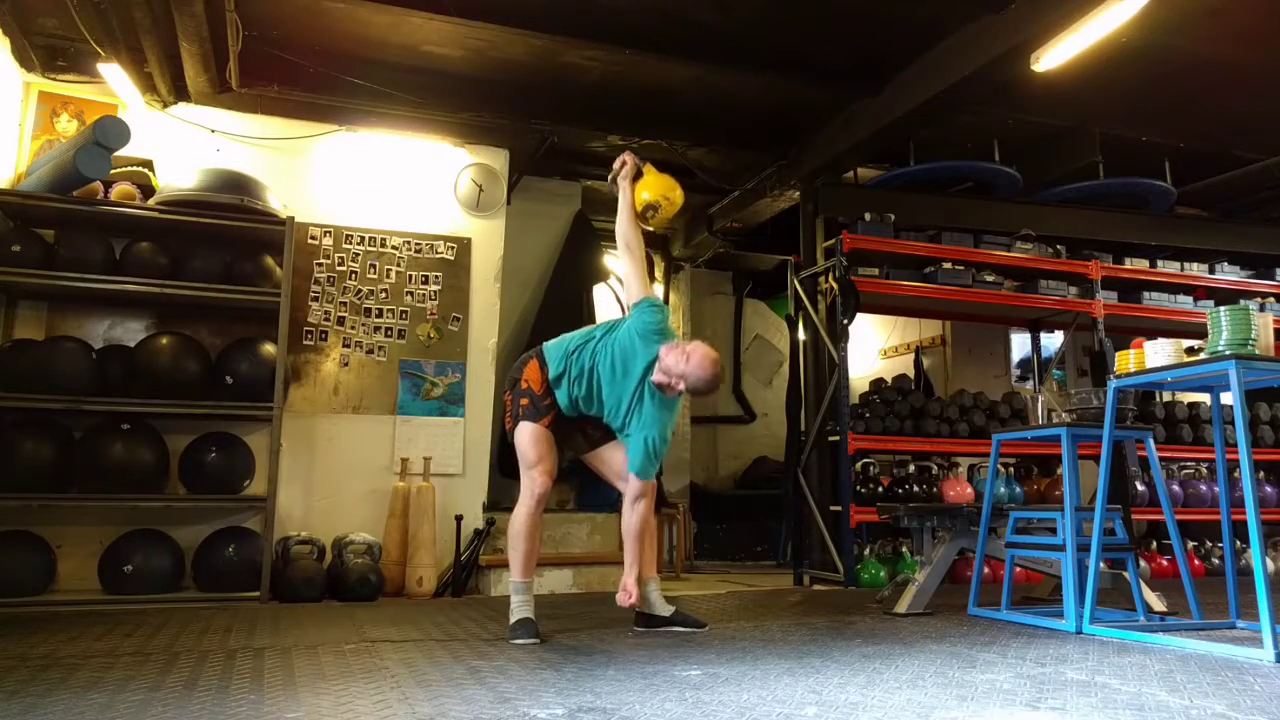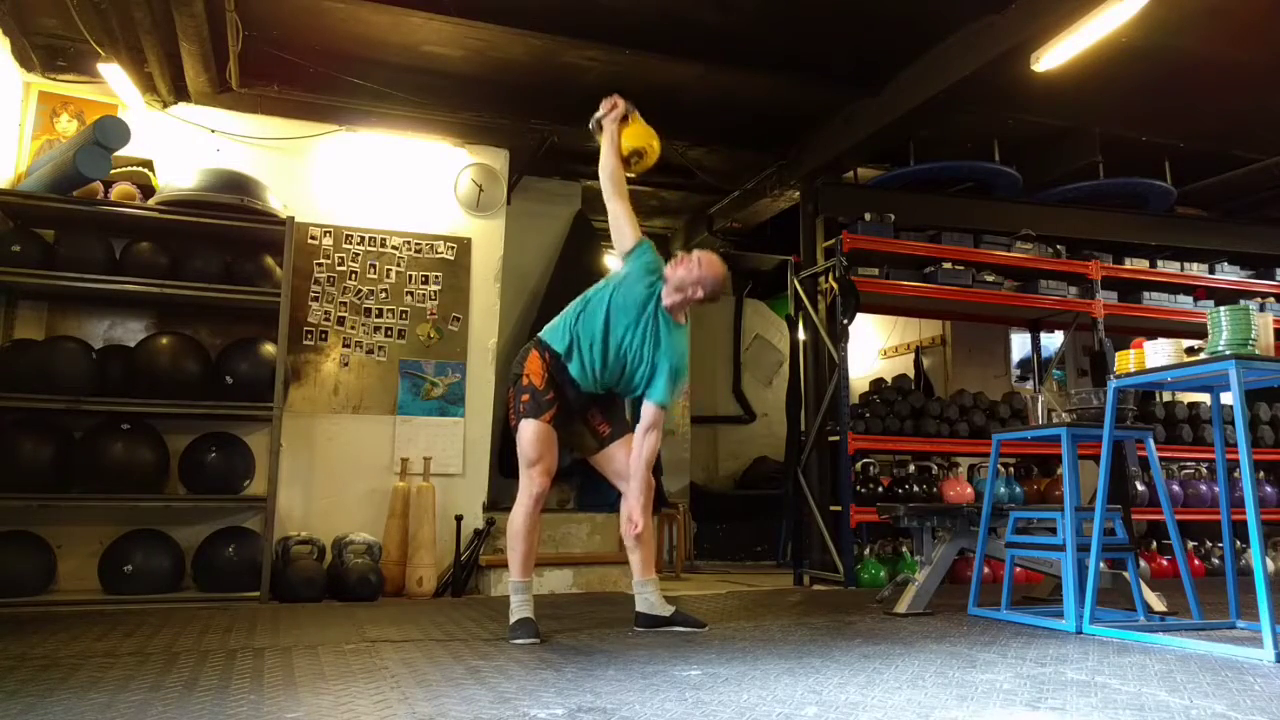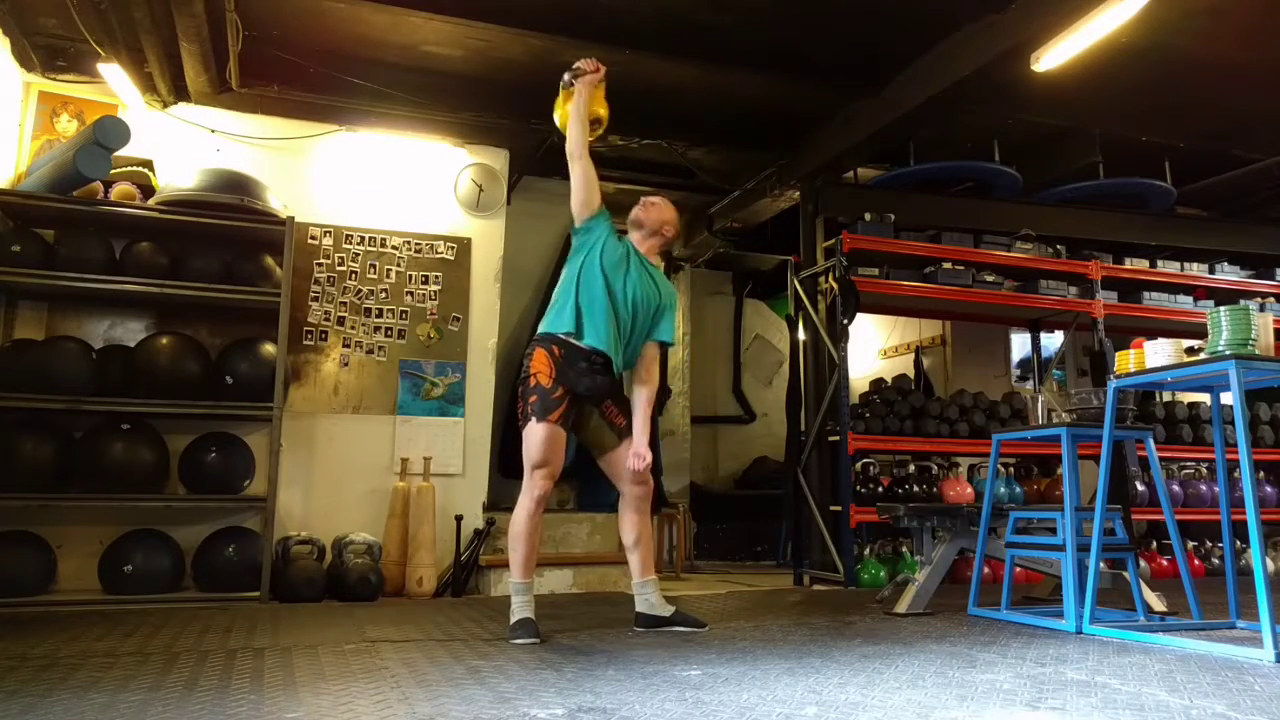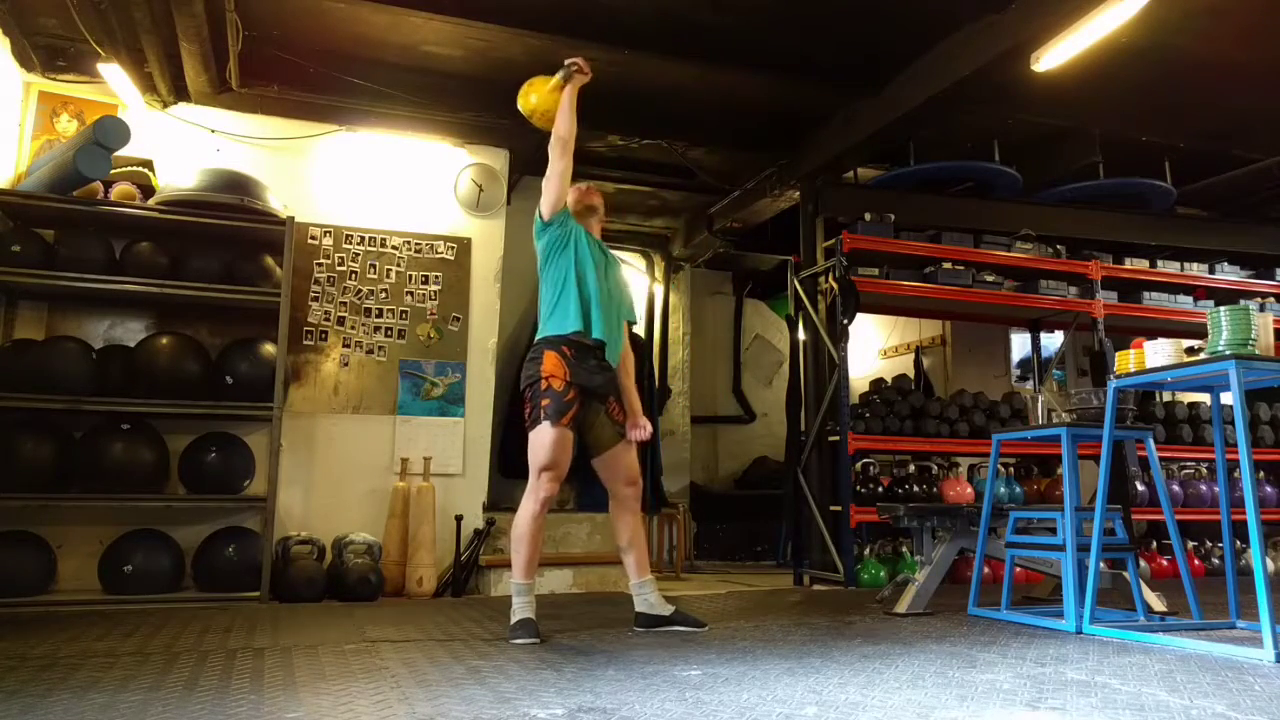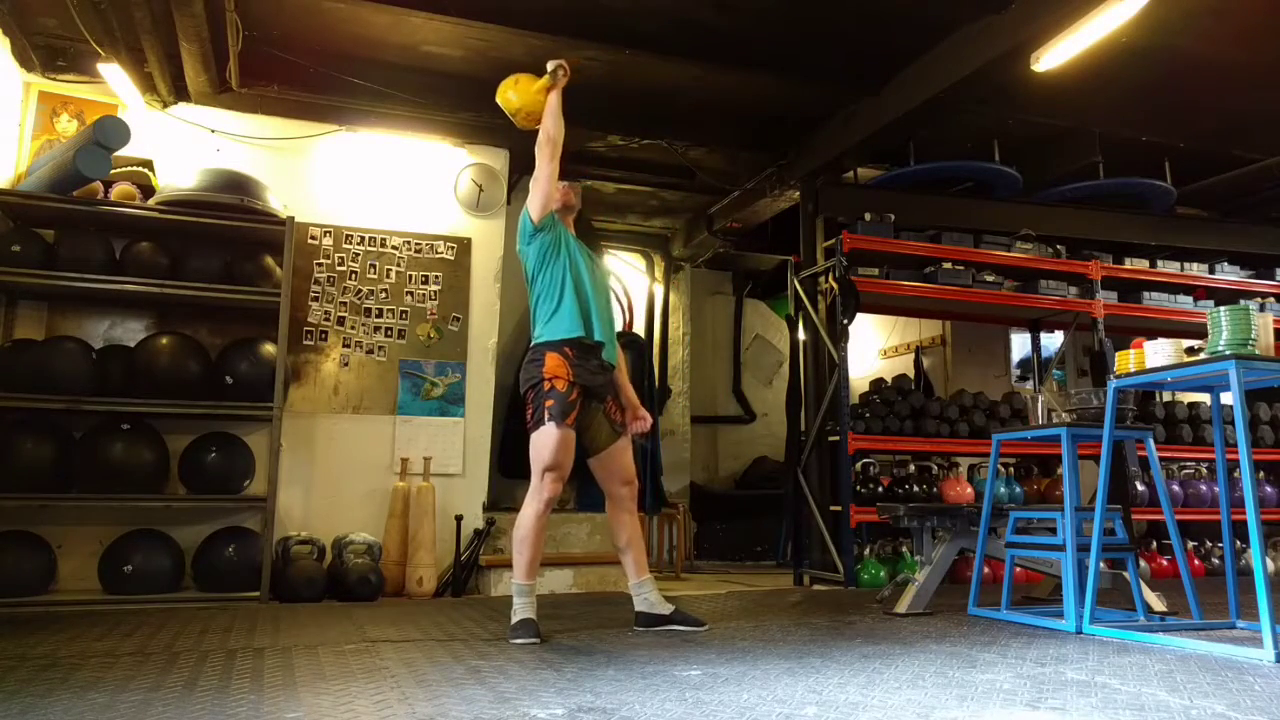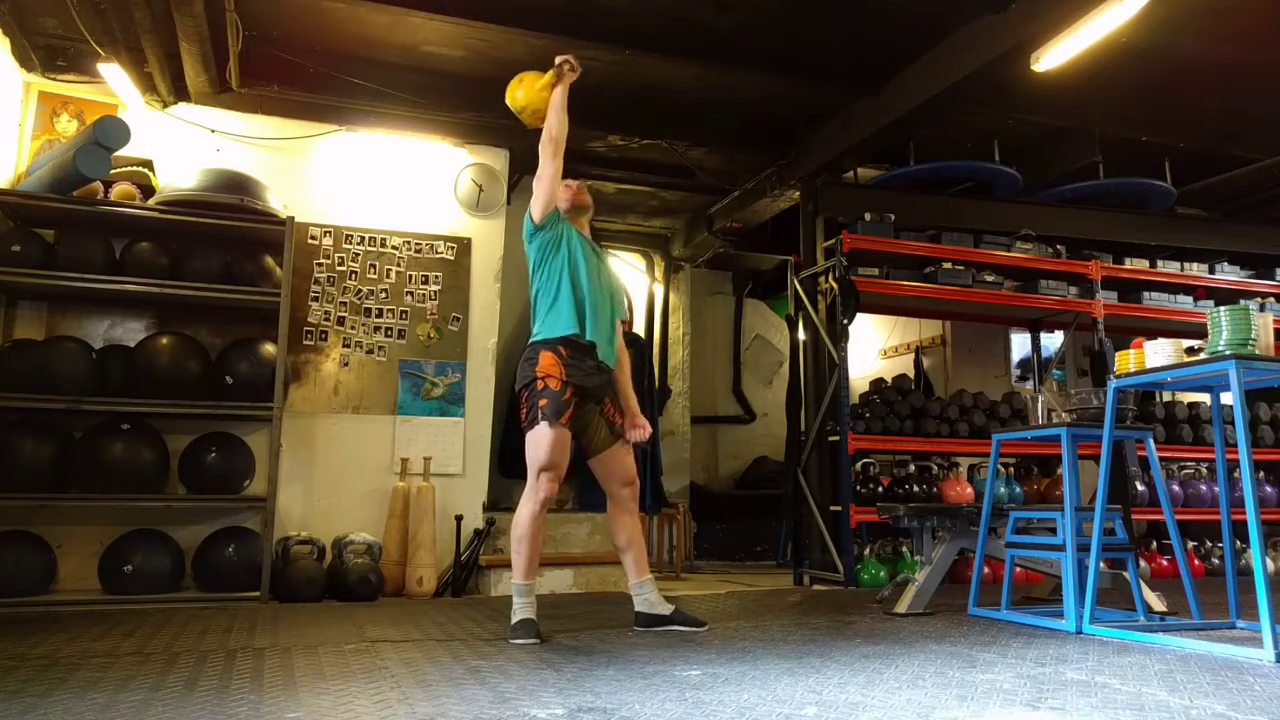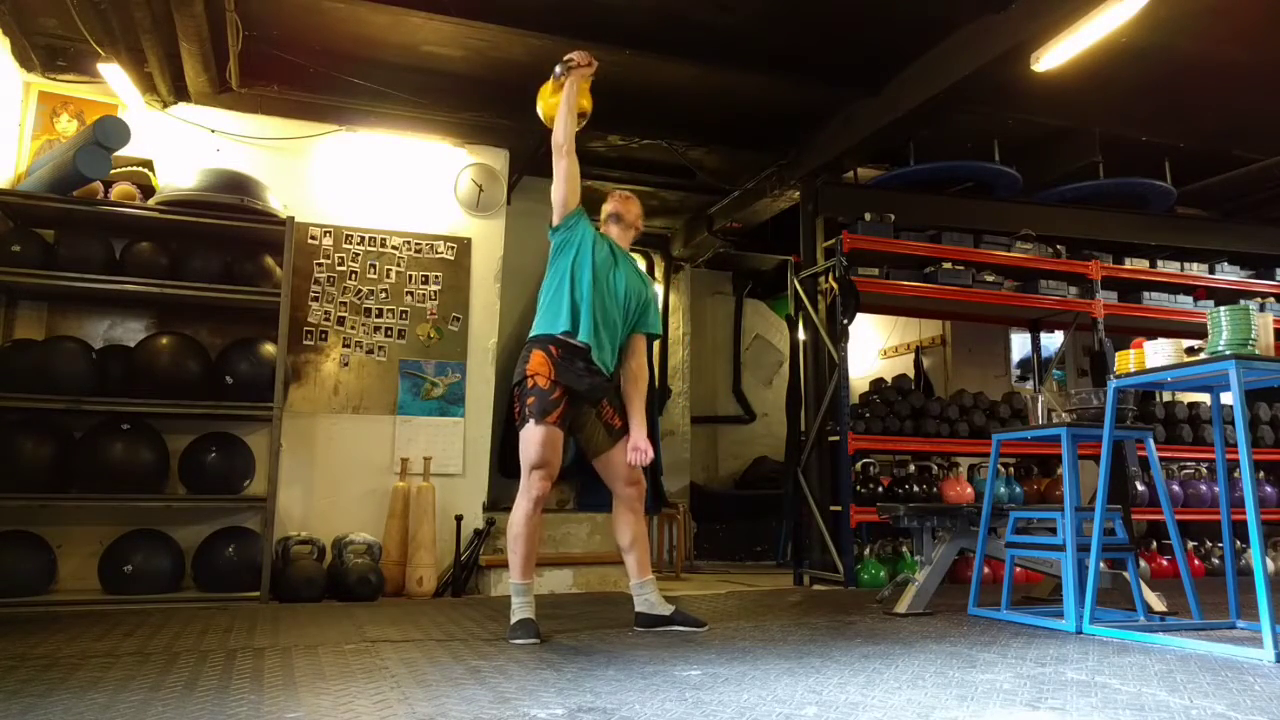
dt=0.4s
person 1, frame 1
left shoulder: (655, 421)
right shoulder: (652, 328)
left elbow: (635, 499)
right elbow: (630, 251)
left wrist: (631, 572)
right wrist: (626, 183)
left hip: (584, 410)
right hip: (539, 377)
left knee: (644, 486)
right knee: (539, 485)
left ankle: (650, 602)
right ankle: (521, 609)
person 1, frame 2
left shoulder: (673, 348)
right shoulder: (643, 269)
left elbow: (649, 425)
right elbow: (614, 194)
left wrist: (636, 500)
right wrist: (611, 127)
left hip: (593, 393)
right hip: (546, 366)
left knee: (640, 485)
right knee: (536, 483)
left ankle: (649, 604)
right ankle: (520, 609)
person 1, frame 3
left shoulder: (661, 291)
right shoulder: (597, 234)
left elbow: (647, 369)
right elbow: (577, 157)
left wrist: (640, 434)
right wrist: (584, 88)
left hip: (605, 380)
right hip: (555, 362)
left knee: (639, 485)
right knee: (538, 486)
left ankle: (649, 605)
right ankle: (521, 609)
person 1, frame 4
left shoulder: (612, 266)
right shoulder: (556, 230)
right elbow: (561, 149)
left wrist: (633, 404)
right wrist: (572, 86)
left hip: (601, 376)
right hip: (559, 361)
left knee: (629, 487)
right knee: (544, 485)
left ankle: (649, 604)
right ankle: (522, 608)
person 1, frame 5
left shoulder: (588, 259)
right shoulder: (539, 232)
right elbow: (548, 150)
left wrist: (630, 397)
right wrist: (555, 88)
left hip: (597, 375)
right hip: (557, 363)
left knee: (625, 486)
right knee: (547, 486)
left ankle: (649, 603)
right ankle: (522, 608)
person 1, frame 6
left shoulder: (605, 265)
right shoulder: (546, 231)
left elbow: (616, 342)
right elbow: (551, 148)
left wrist: (631, 406)
right wrist: (562, 84)
left hip: (597, 377)
right hip: (553, 363)
left knee: (626, 487)
right knee: (543, 486)
left ankle: (648, 603)
right ankle: (522, 608)
person 1, frame 7
left shoulder: (641, 286)
right shoulder: (576, 232)
left elbow: (635, 363)
right elbow: (563, 152)
left wrist: (638, 426)
right wrist: (573, 83)
left hip: (598, 382)
right hip: (549, 362)
left knee: (631, 486)
right knee: (536, 487)
left ankle: (649, 604)
right ankle: (521, 609)
